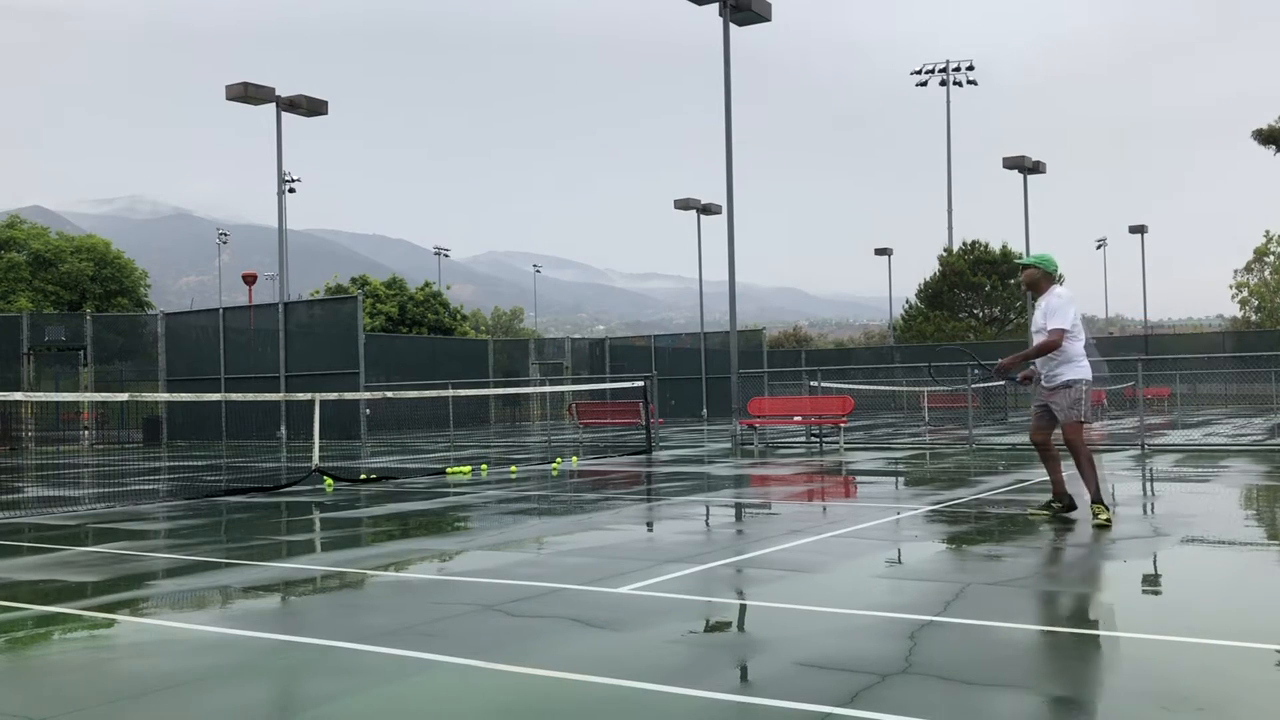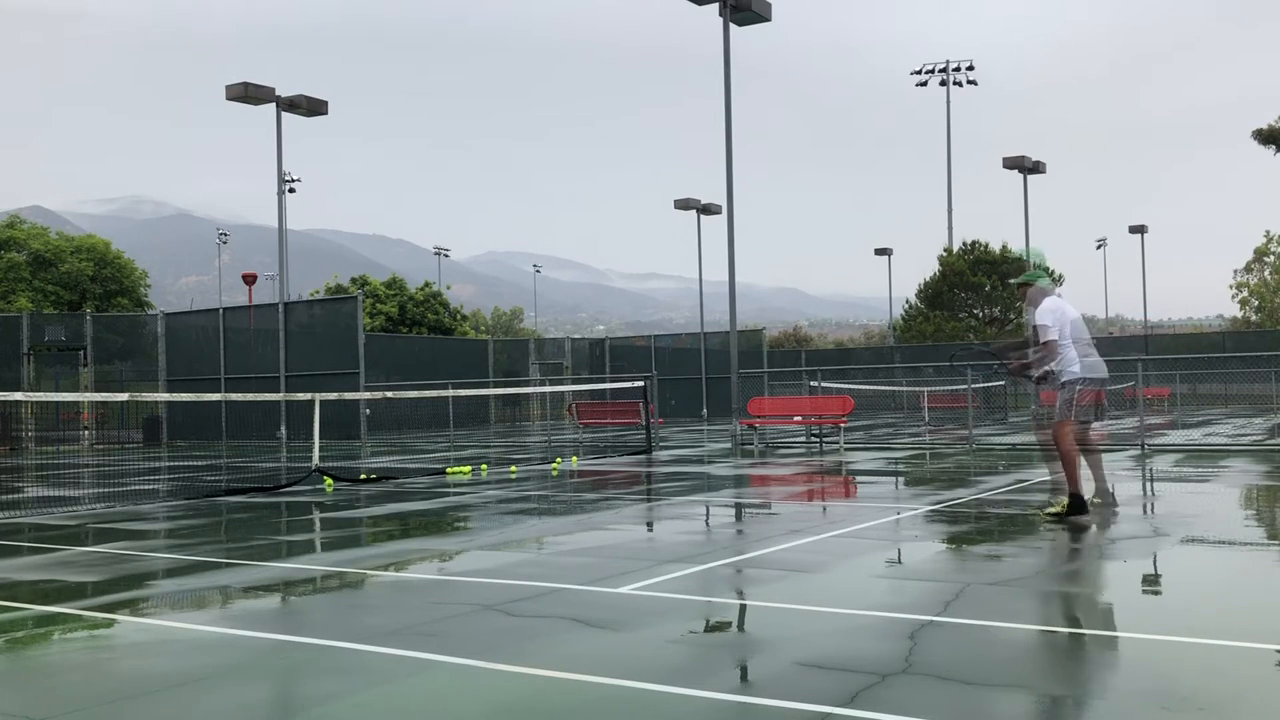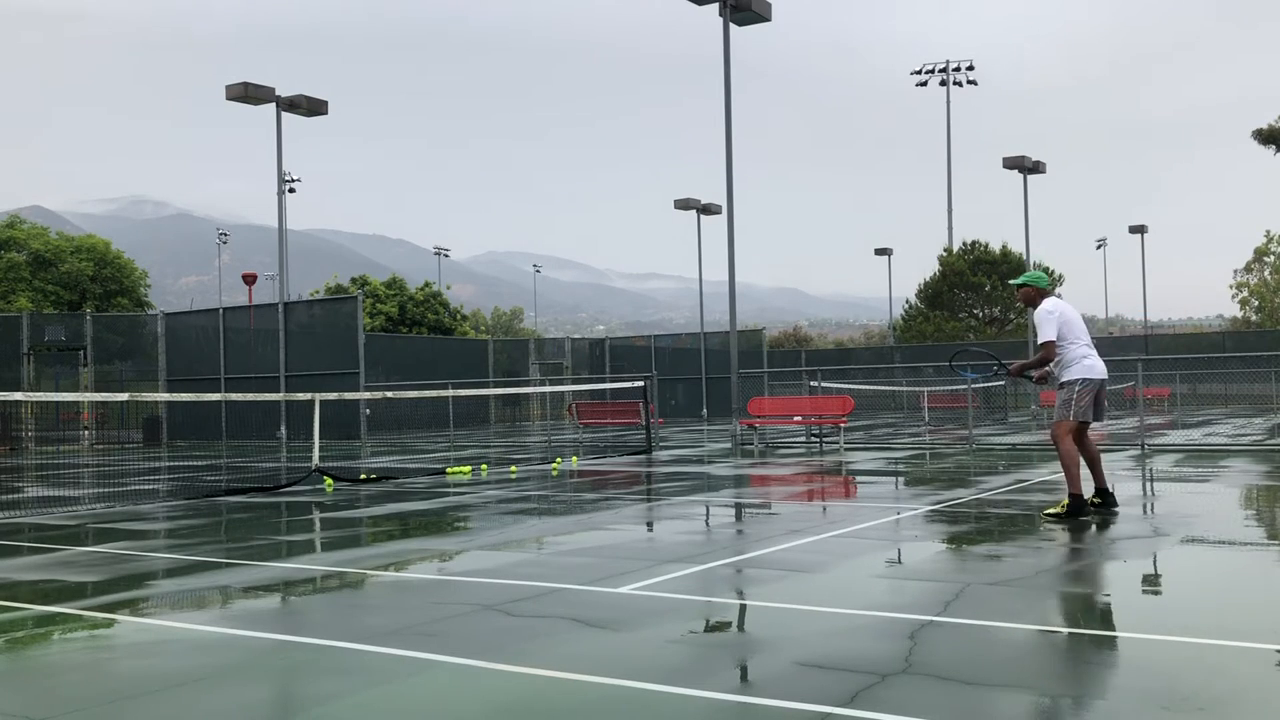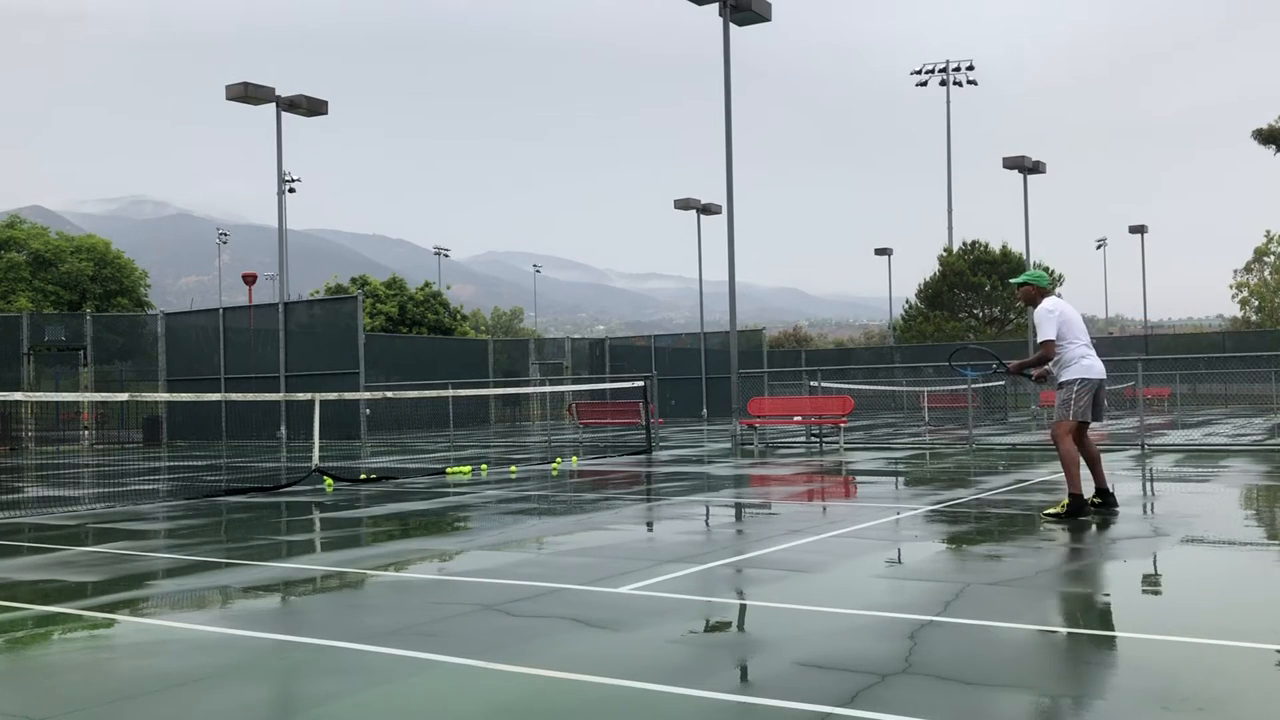
dt=0.2s
person 1, frame 1
left shoulder: (1058, 297)
right shoulder: (1045, 301)
left elbow: (1054, 342)
left wrist: (1014, 361)
right wrist: (1034, 371)
left hip: (1070, 379)
right hip: (1050, 382)
left knee: (1073, 439)
right knee: (1039, 437)
left ankle: (1098, 503)
right ankle: (1061, 499)
person 1, frame 2
left shoulder: (1045, 306)
right shoulder: (1055, 304)
left elbow: (1047, 348)
left wrist: (1022, 366)
right wrist: (1048, 370)
left hip: (1079, 376)
right hip: (1091, 373)
left knee: (1061, 433)
right knee: (1078, 434)
left ankle: (1076, 500)
right ankle: (1103, 493)
person 1, frame 3
left shoulder: (1044, 310)
right shoulder: (1058, 306)
left elbow: (1048, 353)
left wrist: (1022, 367)
right wrist: (1049, 371)
left hip: (1080, 376)
right hip: (1094, 372)
left knee: (1061, 434)
right knee: (1078, 435)
left ankle: (1076, 500)
right ankle: (1103, 495)
person 1, frame 4
left shoulder: (1044, 310)
right shoulder: (1059, 305)
left elbow: (1048, 352)
left wrist: (1021, 366)
right wrist: (1048, 370)
left hip: (1078, 376)
right hip: (1093, 372)
left knee: (1061, 435)
right knee: (1078, 435)
left ankle: (1076, 501)
right ankle: (1104, 495)
